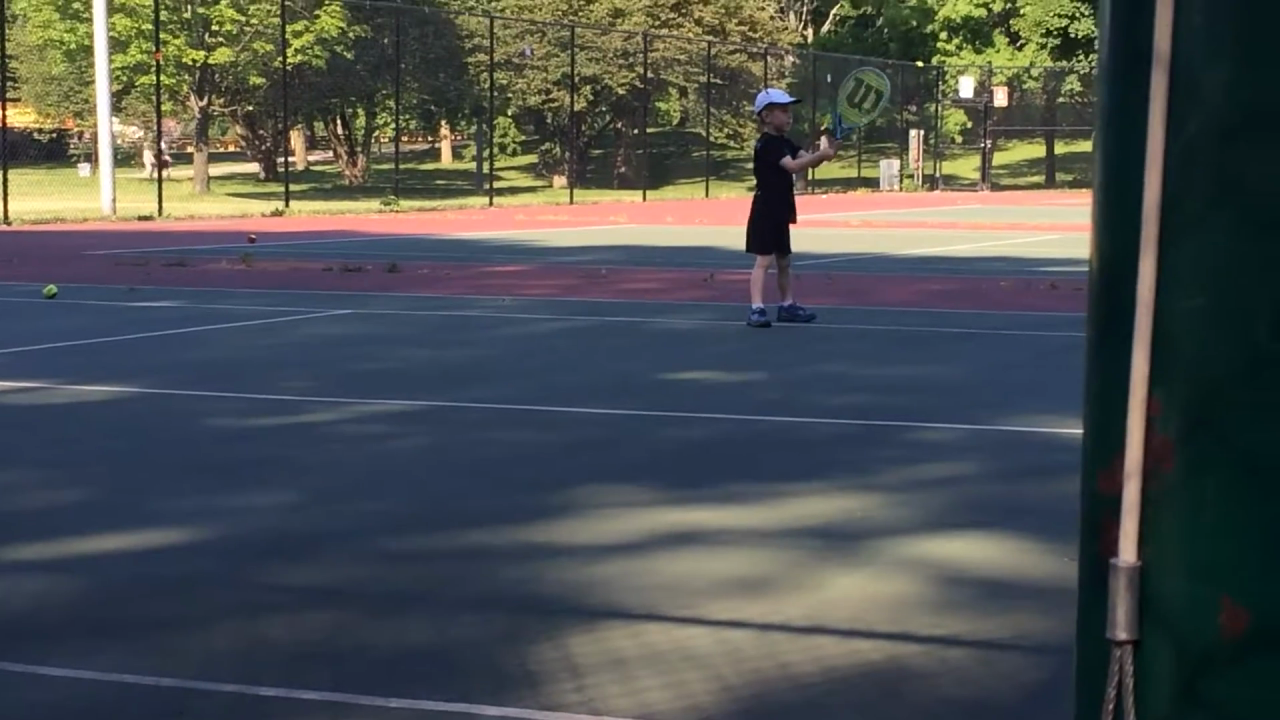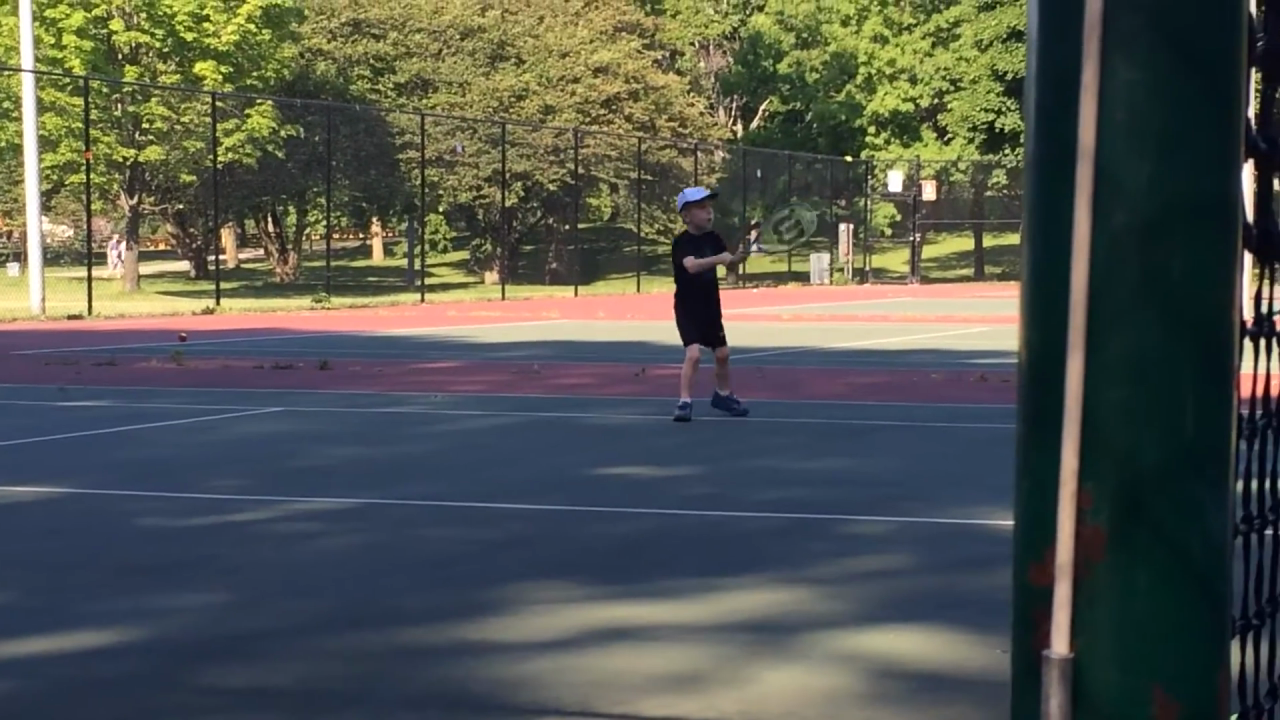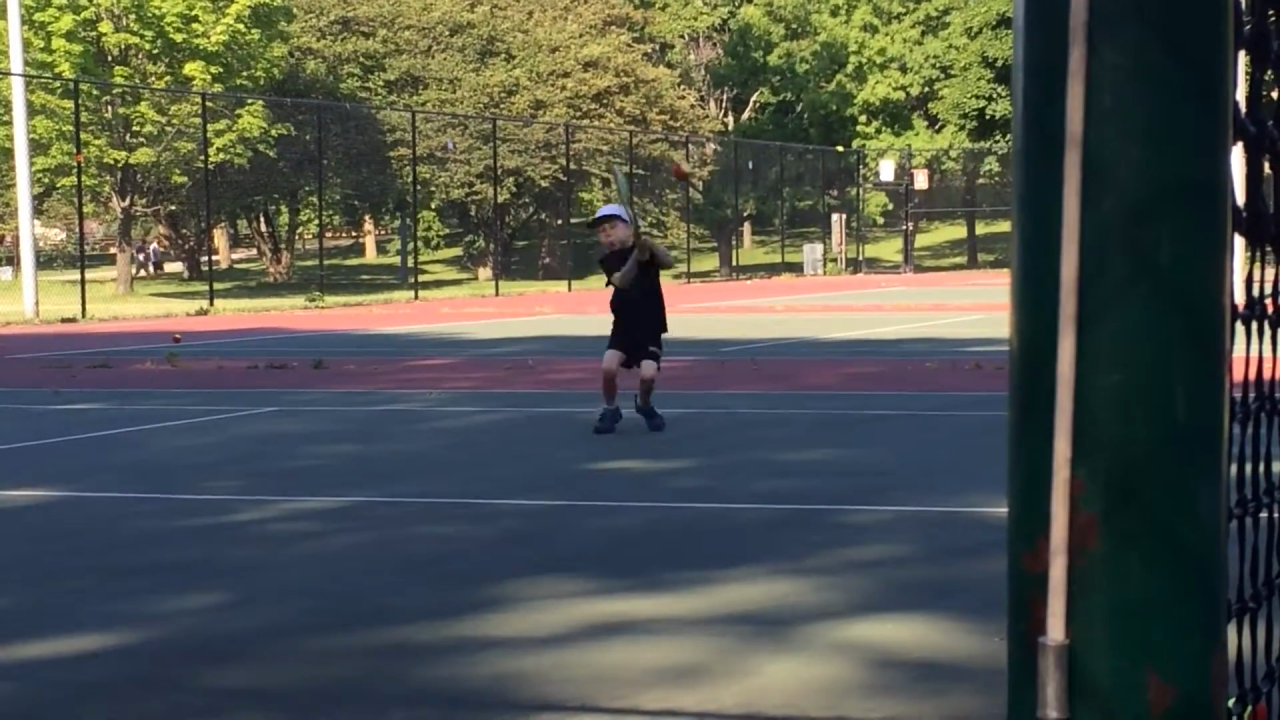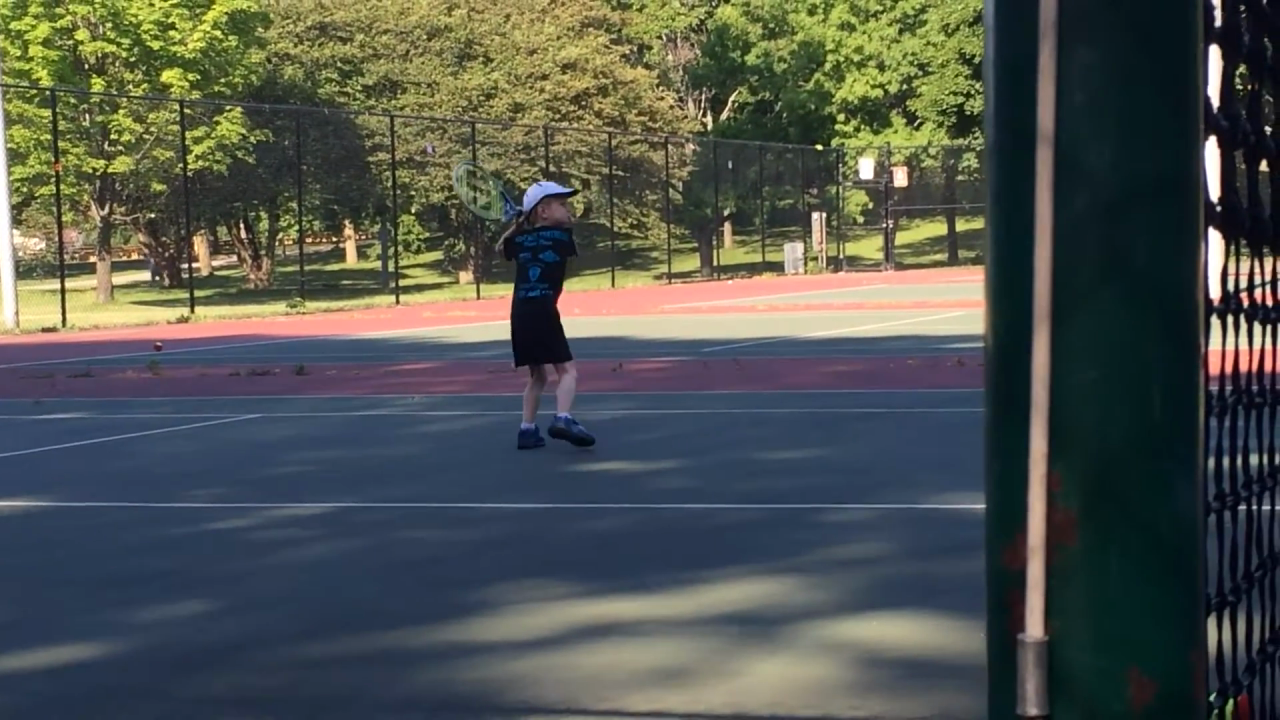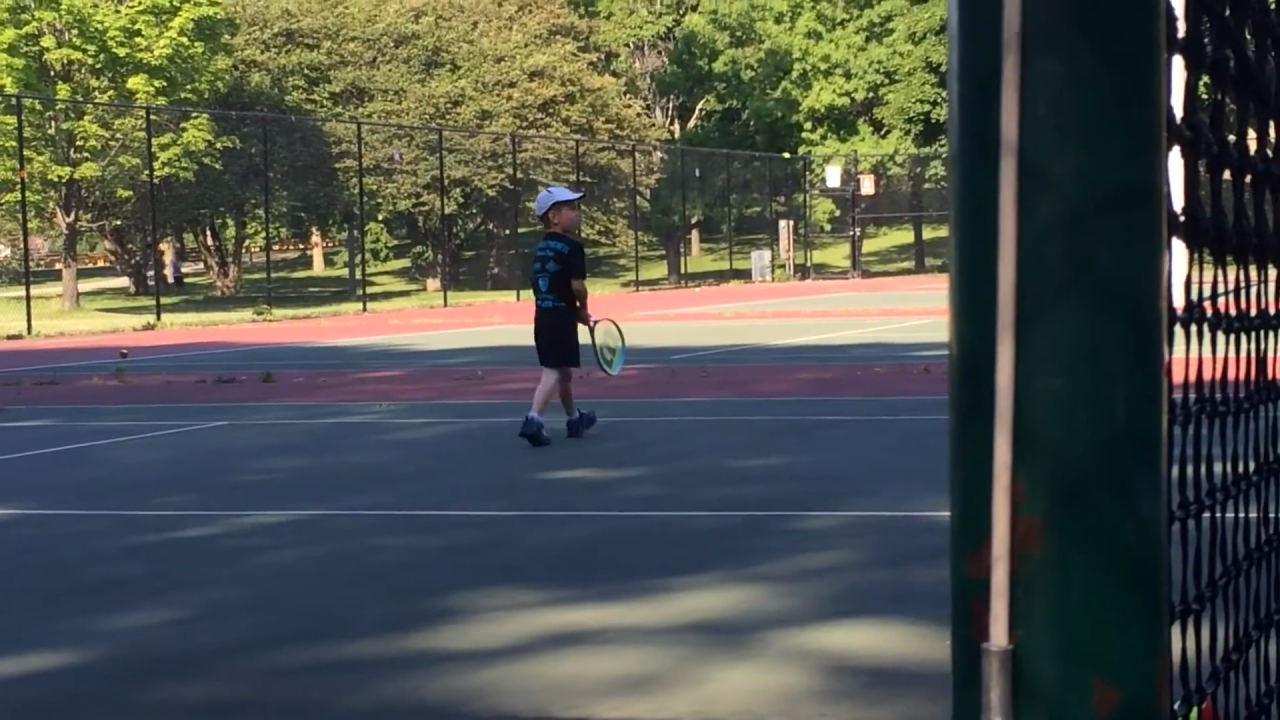
dt=1s
person 1, frame 1
left shoulder: (783, 142)
right shoulder: (767, 144)
left elbow: (808, 161)
right elbow: (794, 166)
left wrist: (825, 152)
right wrist: (821, 154)
left hip: (780, 212)
right hip: (765, 211)
left knee: (784, 261)
right knee: (764, 260)
left ankle: (787, 305)
right ankle: (756, 309)
person 1, frame 2
left shoulder: (712, 238)
right shoulder: (681, 242)
left elbow: (726, 259)
right elbow: (692, 266)
left wrist: (736, 256)
right wrist: (719, 259)
left hip: (710, 306)
right hip: (687, 308)
left knee: (722, 353)
right knee: (693, 354)
left ankle: (724, 395)
right ankle: (684, 402)
person 1, frame 3
left shoulder: (646, 251)
right shoulder: (608, 261)
left elbow: (668, 262)
right elbow: (623, 282)
left wrist: (648, 245)
right wrist: (636, 255)
left hip: (650, 327)
right hip: (623, 326)
left knee: (648, 374)
right knee: (608, 367)
left ankle: (644, 404)
right ankle: (610, 409)
person 1, frame 4
left shoulder: (521, 240)
right shoulder: (562, 236)
left elbow: (502, 247)
left wrist: (518, 226)
left hip: (519, 315)
right hip: (543, 313)
left knee: (537, 375)
right knee: (567, 370)
left ankle: (528, 429)
right ankle: (563, 419)
person 1, frame 5
left shoulder: (541, 247)
right shoulder: (572, 247)
left elbow: (544, 285)
right elbow: (577, 286)
right wrist: (583, 310)
left hip: (543, 318)
right hip: (561, 319)
left knee: (563, 373)
right knee: (553, 374)
left ankle: (575, 419)
right ankle: (533, 420)
